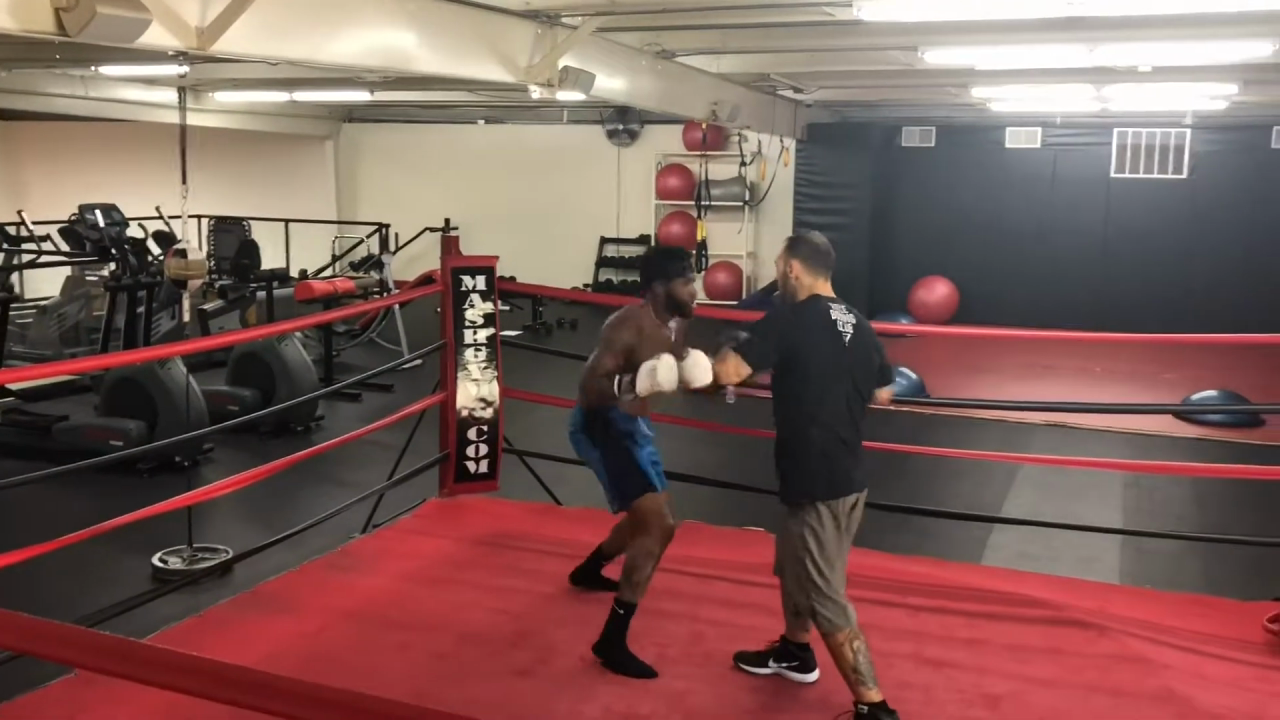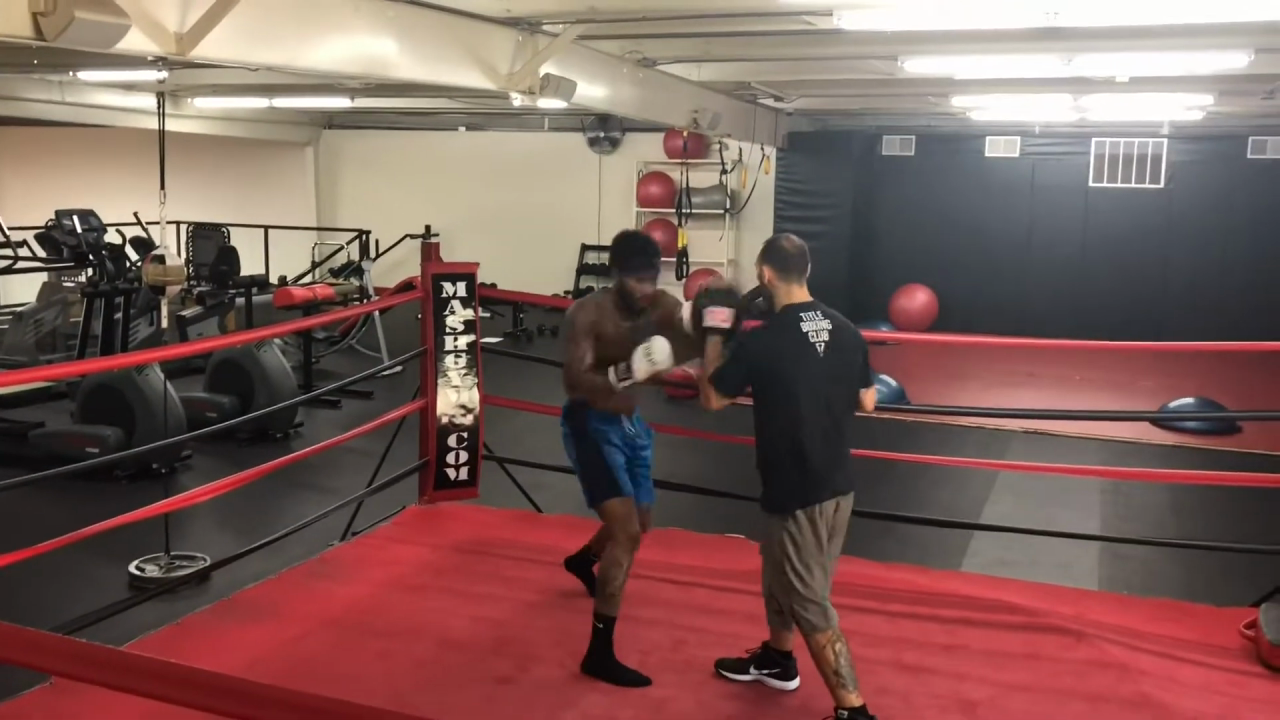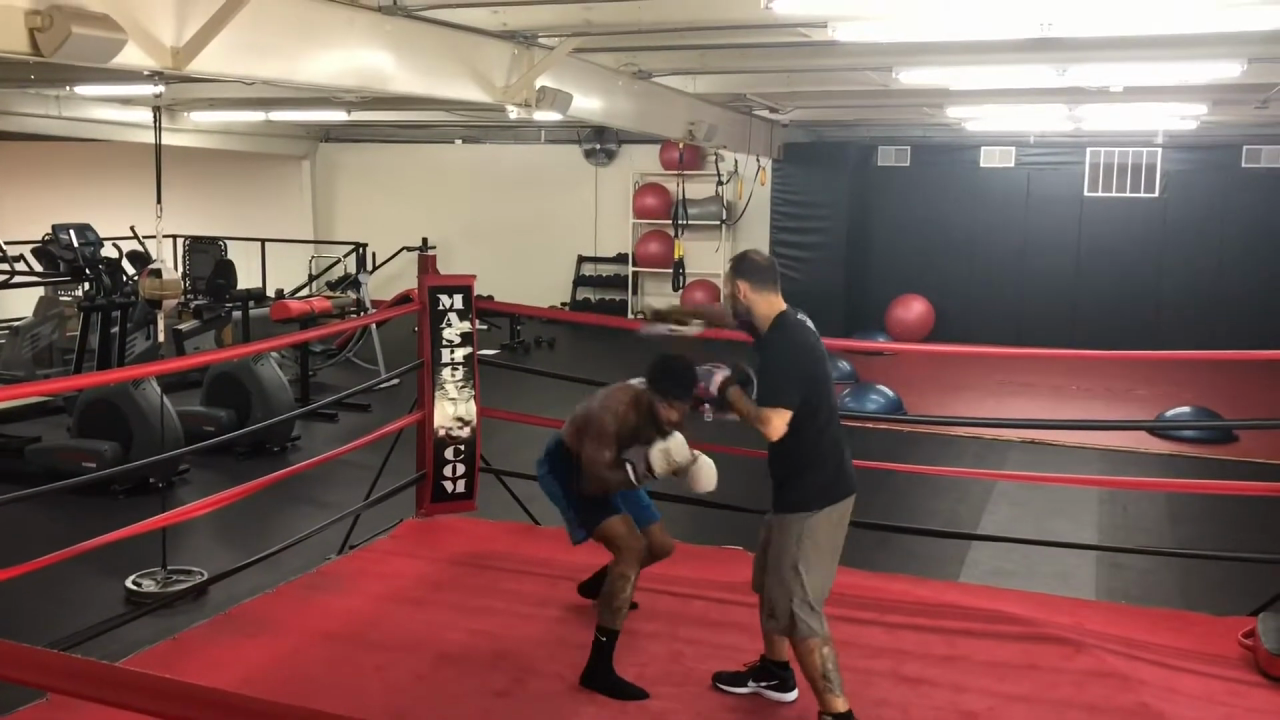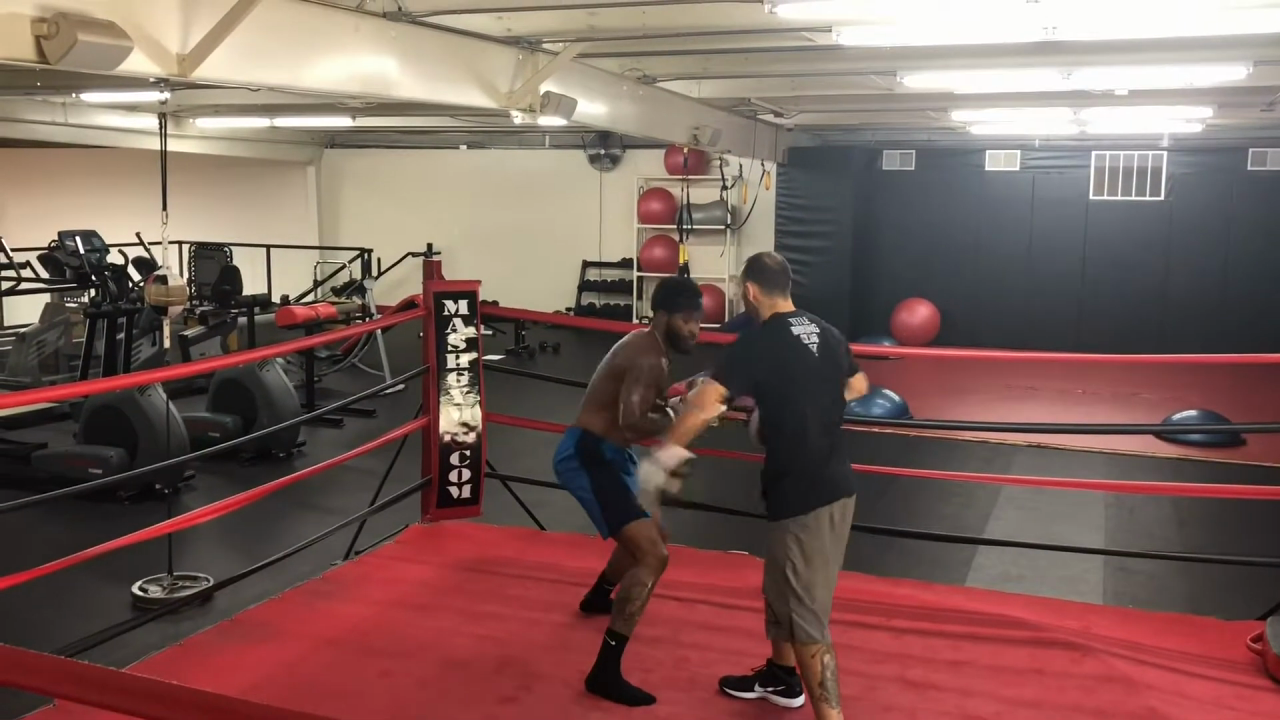
dt=0.5s
person 1, frame 1
left shoulder: (788, 320)
right shoulder: (857, 326)
left elbow: (726, 372)
right elbow: (882, 394)
left wrist: (740, 344)
left hip: (816, 483)
right hip: (845, 475)
left knee: (823, 596)
right knee: (795, 569)
right ankle: (794, 652)
person 1, frame 2
left shoulder: (761, 341)
right shoulder: (845, 330)
left elbow: (711, 399)
right elbow: (866, 401)
left wrist: (714, 334)
left hip: (797, 490)
right hip: (836, 482)
left knee: (807, 599)
right knee: (783, 578)
right ankle: (776, 659)
person 1, frame 3
left shoulder: (784, 346)
right shoulder: (782, 322)
left elbow: (773, 427)
right elbow: (729, 314)
left wrist: (731, 394)
right wrist: (681, 312)
left hip: (816, 492)
right hip: (800, 486)
left knee: (800, 603)
right knee: (771, 578)
right ankle: (775, 670)
person 1, frame 4
left shoulder: (760, 342)
right shoulder: (827, 334)
left elbow: (705, 400)
right elbow: (857, 386)
left wrist: (665, 451)
left hip: (801, 496)
right hip: (835, 485)
left knee: (803, 610)
right knee: (781, 588)
right ankle: (781, 676)
person 2, frame 1
left shoulder: (674, 325)
right shoulder: (630, 325)
left elbow: (670, 370)
right elbow: (590, 387)
left wrist: (687, 371)
right wrist: (637, 383)
left hip: (626, 424)
right hip: (601, 426)
left knee: (646, 515)
right knee: (659, 527)
left ankle: (589, 570)
right ankle: (612, 640)
person 2, frame 2
left shoulder: (664, 306)
right shoulder: (587, 312)
left elbow: (694, 352)
right elbow: (577, 384)
left wrist: (692, 340)
right wrist: (632, 369)
left hip: (629, 424)
right hip: (590, 425)
left knee: (638, 520)
right knee: (628, 533)
left ankle: (581, 561)
right ankle: (599, 655)
person 2, frame 3
left shoulder: (665, 410)
right shoulder: (612, 409)
left elbow: (660, 445)
right elbow: (593, 482)
left wrist: (684, 459)
right wrist: (646, 465)
left hip: (606, 465)
right hip: (567, 465)
left knee: (660, 546)
right knee: (632, 549)
left ankle: (598, 585)
right ankle: (598, 669)
person 2, frame 4
left shoulder: (652, 350)
right shoulder: (645, 355)
left elbow: (642, 411)
right elbow: (632, 425)
left hip: (605, 453)
right hip: (588, 456)
left knee: (653, 533)
right knee: (652, 556)
left ankle: (598, 597)
right ankle: (605, 673)
